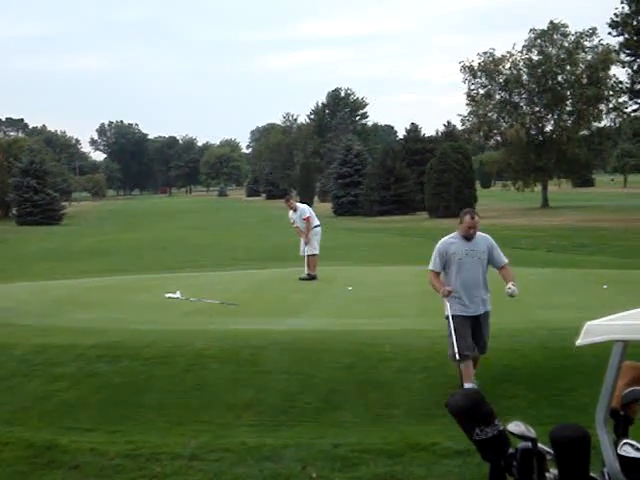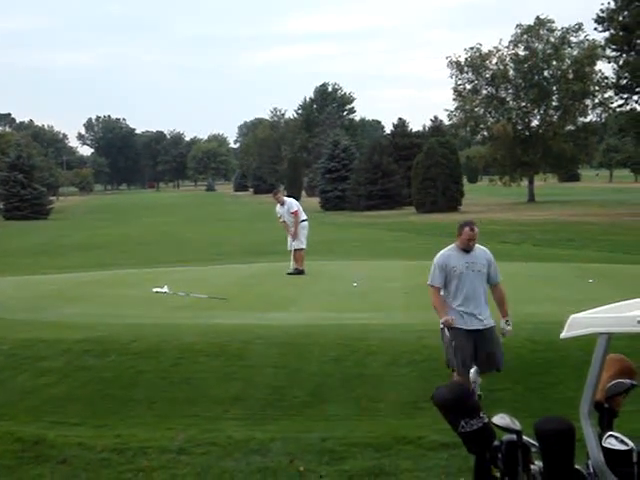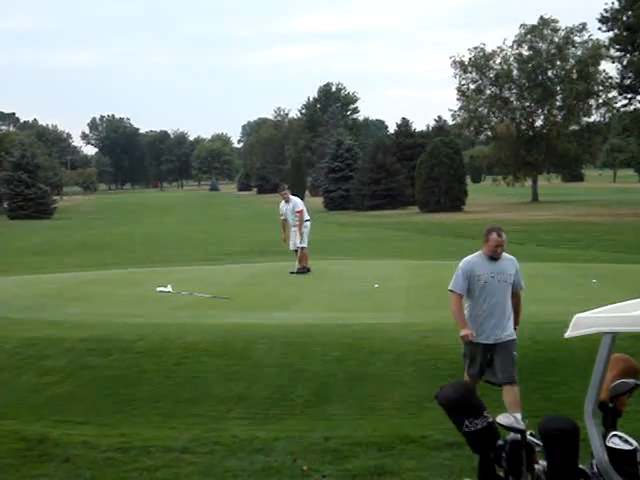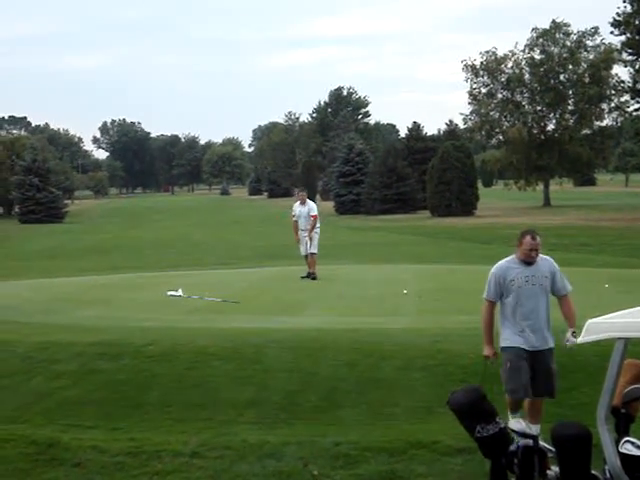
dt=0.3s
person 1, frame 1
left shoulder: (486, 241)
right shoulder: (445, 245)
left elbow: (503, 266)
right elbow: (433, 274)
left wrist: (510, 283)
right wrist: (441, 288)
left hip: (481, 307)
right hip: (457, 308)
left knee: (477, 350)
right knee: (464, 352)
left ankle: (469, 378)
person 1, frame 2
left shoulder: (485, 255)
right shoulder: (443, 258)
left elbow: (496, 287)
right elbow: (434, 291)
left wrist: (506, 318)
right wrist: (444, 316)
left hip: (484, 321)
right hip: (457, 324)
left knee: (493, 362)
right knee: (461, 370)
left ankle: (475, 376)
person 1, frame 3
left shoulder: (512, 263)
right shoulder: (468, 265)
left elbow: (516, 295)
right elbow: (455, 297)
left wrist: (516, 324)
right wrist: (463, 327)
left hip: (505, 334)
right hip: (476, 333)
left knee: (510, 379)
right knee: (473, 375)
person 1, frame 4
left shoulder: (549, 265)
right shoulder: (501, 270)
left elbow: (564, 297)
right elbow: (489, 306)
left wrist: (572, 327)
right wrist: (487, 343)
left hip: (544, 341)
right hip: (514, 342)
left knee: (538, 392)
right knee: (517, 390)
left ankle: (533, 430)
right ankle: (515, 419)
